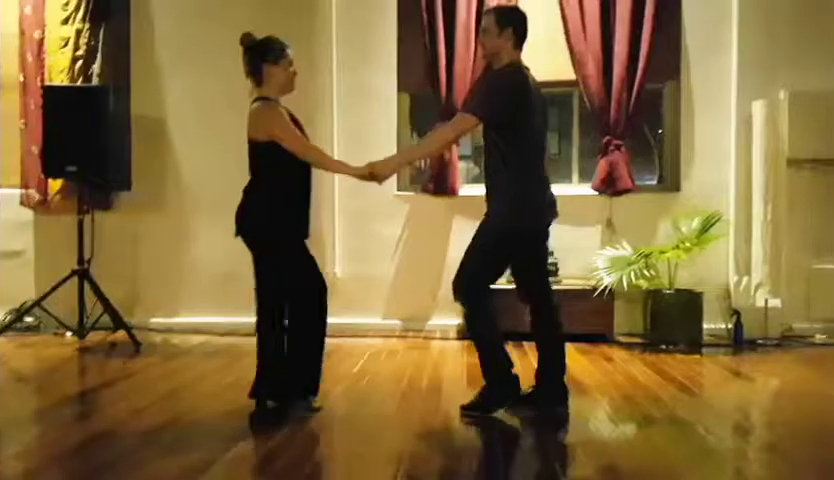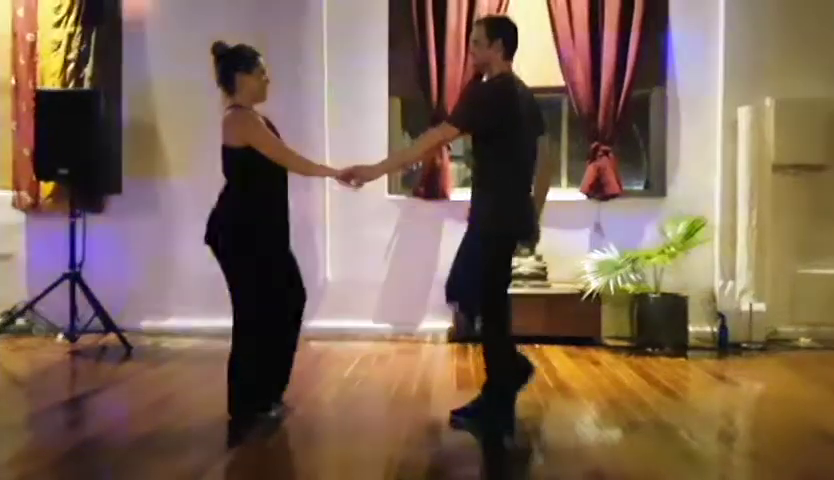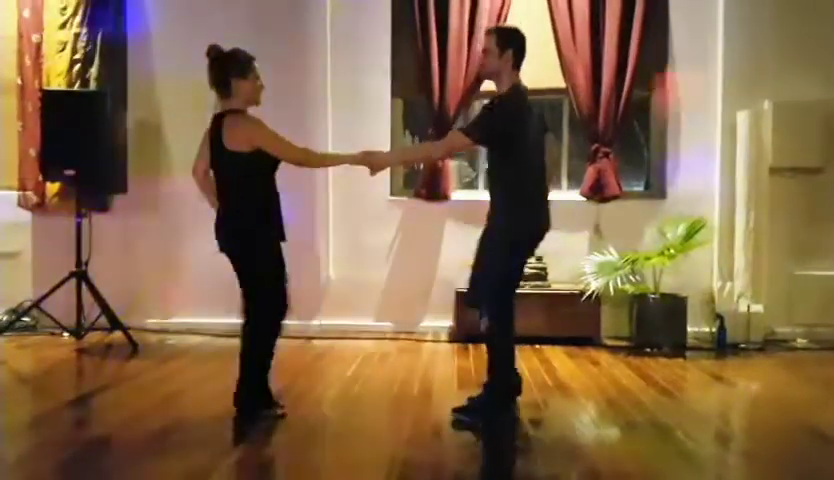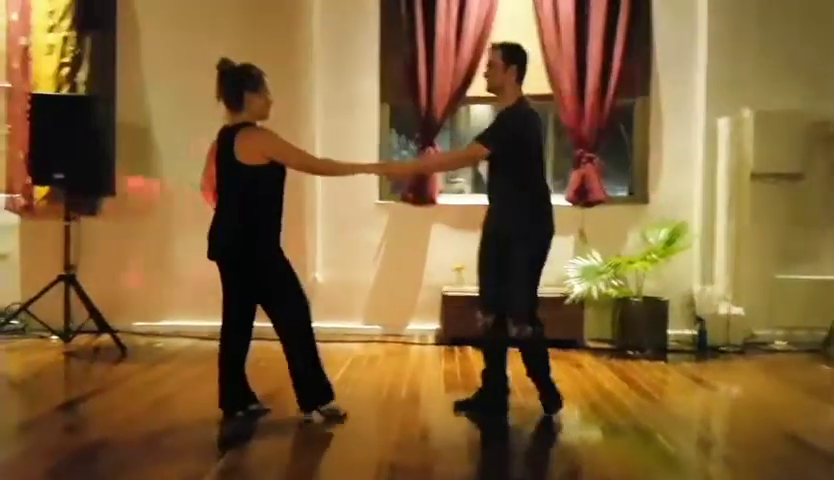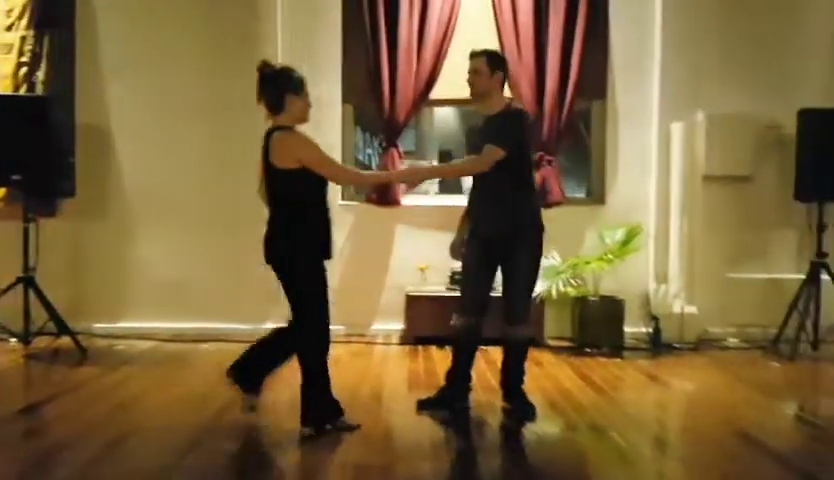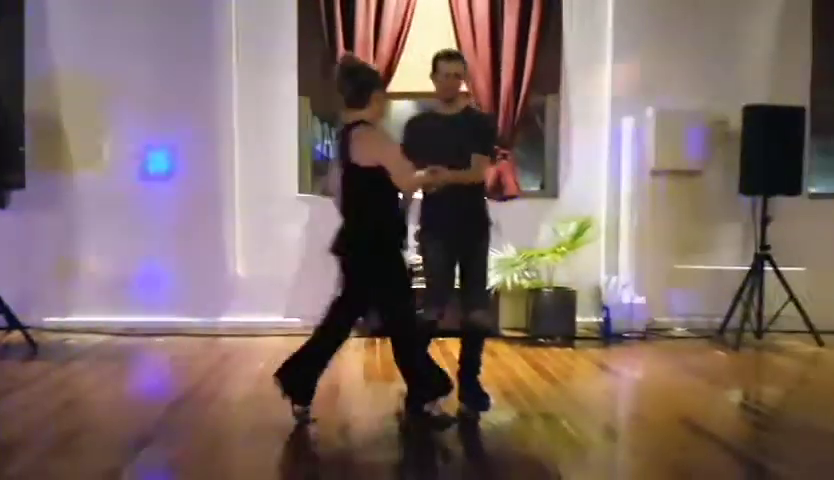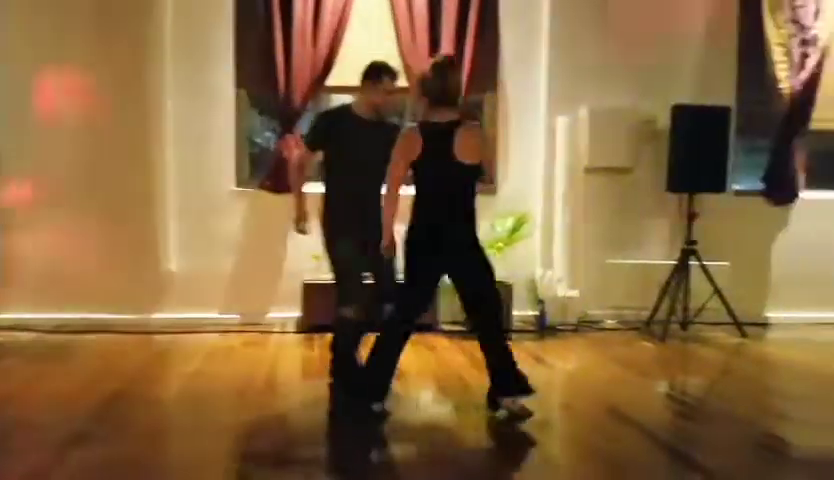
dt=0.4s
person 1, frame 1
left shoulder: (499, 80)
right shoulder: (527, 84)
left elbow: (455, 129)
left wrist: (396, 162)
left hip: (512, 210)
right hip: (534, 207)
left knee: (470, 287)
right knee: (537, 296)
left ankle: (501, 384)
right ankle: (550, 389)
person 1, frame 2
left shoulder: (488, 92)
right shoulder: (523, 95)
left elbow: (436, 139)
right elbow: (542, 156)
left wrist: (376, 170)
right wrist: (533, 215)
left hip: (495, 215)
right hip: (513, 213)
left knee: (489, 302)
right knee: (488, 299)
left ankle: (497, 399)
right ankle: (510, 368)
person 1, frame 3
left shoulder: (504, 107)
right shoulder: (520, 103)
left elbow: (448, 147)
right elbow: (538, 158)
left wrist: (389, 158)
left hip: (513, 220)
right hip: (521, 216)
left knee: (493, 301)
right knee: (492, 298)
left ankle: (499, 395)
right ankle: (502, 387)
person 1, frame 4
left shoulder: (517, 119)
right shoulder: (513, 117)
left elbow: (466, 157)
left wrist: (408, 168)
left hip: (528, 229)
right hip: (501, 226)
left knee: (521, 312)
right knee: (491, 309)
left ankle: (544, 386)
right ankle: (493, 391)
person 1, frame 5
left shoulder: (515, 121)
right shoulder: (483, 126)
left elbow: (483, 164)
left wrist: (429, 172)
right wrist: (462, 231)
left hip: (520, 233)
right hip: (483, 233)
left knee: (517, 315)
right knee: (468, 312)
left ankle: (513, 391)
right ankle: (456, 389)
person 1, frame 6
left shoulder: (479, 122)
right shoulder: (417, 125)
left elbow: (478, 172)
left wrist: (448, 176)
left hip: (473, 226)
right hip: (434, 227)
left knee: (476, 306)
right knee: (436, 302)
left ankle: (469, 380)
person 1, frame 7
left shoulder: (390, 131)
right shoulder: (330, 121)
right elbow: (301, 163)
right wrist: (300, 205)
left hip: (373, 222)
right hip: (340, 223)
left knee: (386, 291)
right knee: (351, 296)
left ankle: (347, 356)
right ankle: (343, 368)
person 2, frame 1
left shoulder: (274, 111)
right shoulder: (266, 111)
left elbow: (297, 157)
right elbow: (307, 152)
right wrist: (355, 171)
left hip: (274, 221)
right hip: (267, 221)
left knee: (277, 302)
right knee: (310, 291)
left ankle: (273, 390)
right ankle: (294, 389)
person 2, frame 2
left shoulder: (251, 119)
right shoulder: (240, 118)
right elbow: (285, 158)
right wrist: (333, 172)
left hip: (255, 229)
right hip: (240, 231)
left knee: (288, 298)
right knee: (253, 311)
left ankle: (262, 395)
right ankle: (247, 404)
person 2, frame 3
left shoulder: (220, 124)
right shoulder: (244, 124)
left elbow: (200, 171)
right elbow: (298, 157)
right wrist: (351, 159)
left hip: (242, 228)
right hip: (251, 231)
left knee: (265, 307)
right knee: (267, 309)
left ankle: (257, 397)
right ankle: (251, 401)
person 2, frame 4
left shoulder: (224, 138)
right shoulder: (258, 138)
left elbow: (211, 186)
right elbow: (313, 165)
right wrist: (366, 168)
left hip: (229, 240)
right hip: (254, 244)
left knee: (238, 317)
right knee: (292, 314)
left ankle: (236, 400)
right ankle: (315, 399)
person 2, frame 5
left shoulder: (274, 139)
right shoulder: (292, 140)
left elbow: (266, 191)
right elbow: (344, 177)
right wrist: (394, 176)
left hip: (289, 244)
right hip: (297, 248)
left knee: (307, 324)
right knee: (313, 328)
left ankle: (256, 379)
right ankle: (319, 415)
person 2, frame 6
left shoulder: (347, 134)
right shoulder: (373, 136)
left elbow: (340, 190)
right elbow: (407, 182)
right wrist: (431, 174)
left hip: (359, 239)
right hip: (374, 245)
right knee: (400, 320)
person 2, frame 7
left shoulder: (410, 136)
right shoulder: (472, 134)
left elbow: (392, 190)
left wrist: (388, 234)
left hip: (422, 240)
right hip: (459, 240)
left knee: (406, 314)
right knee: (487, 315)
left ankle: (374, 392)
right ankle: (504, 395)
